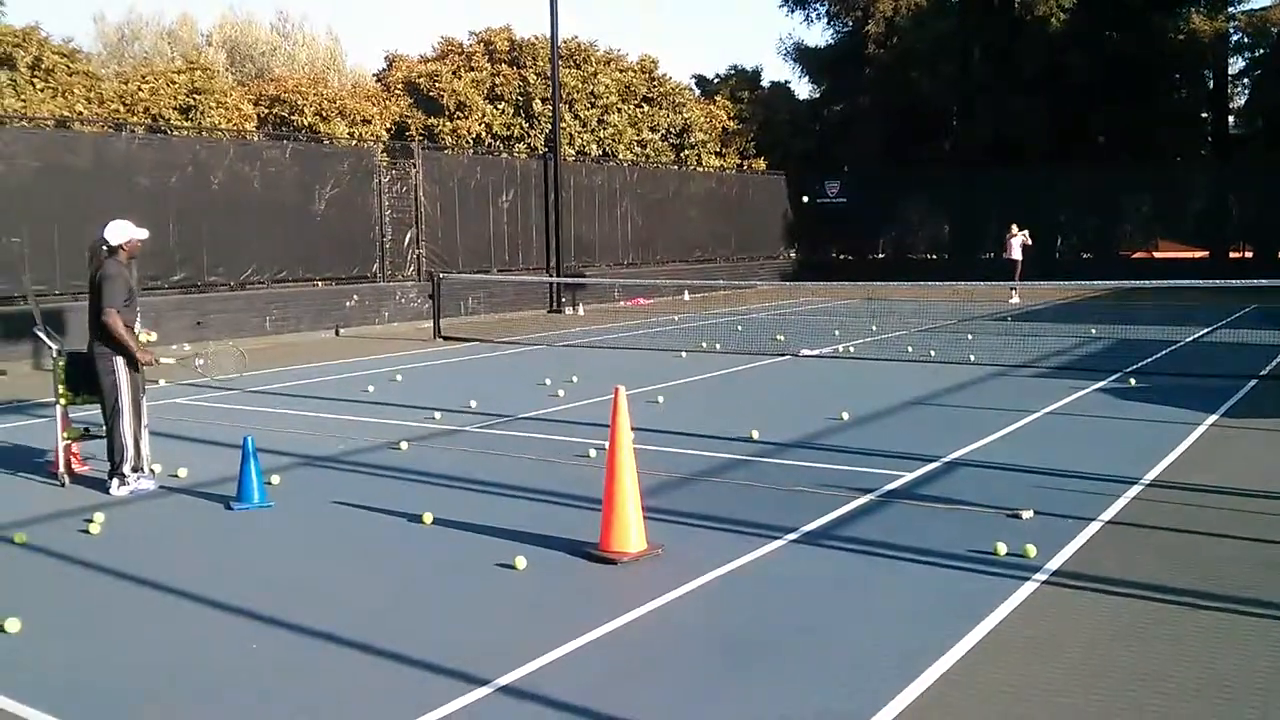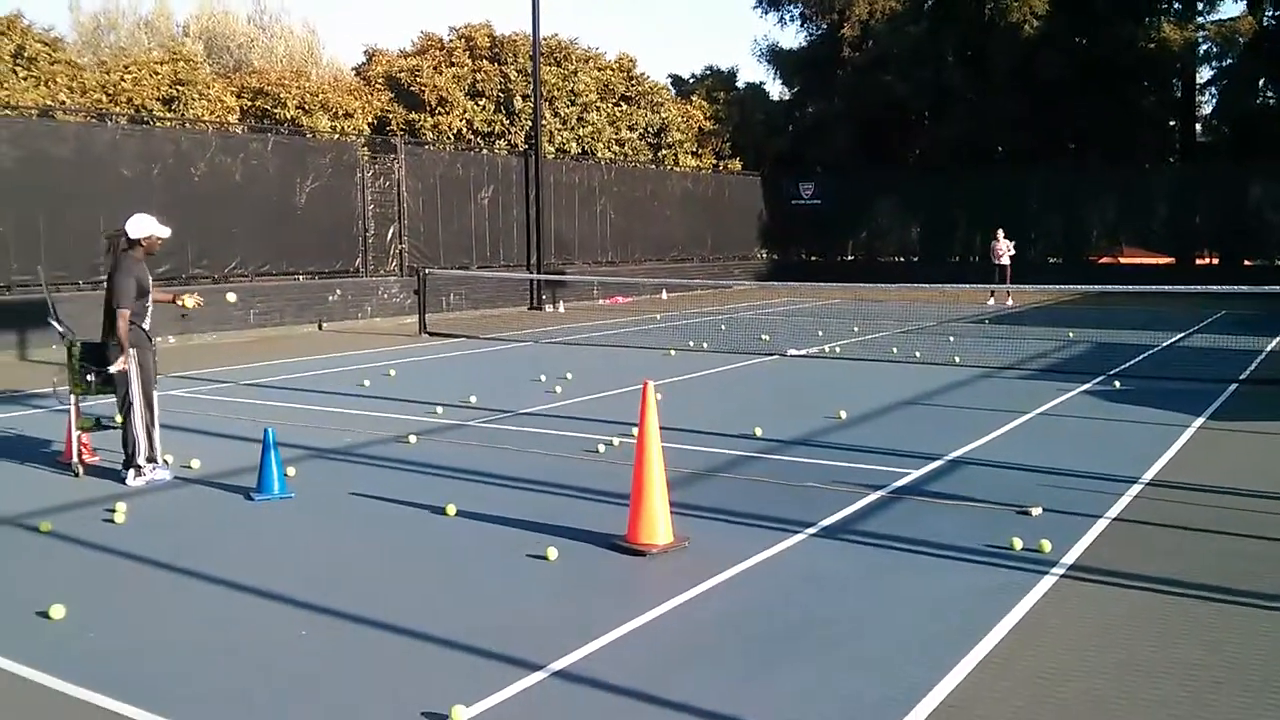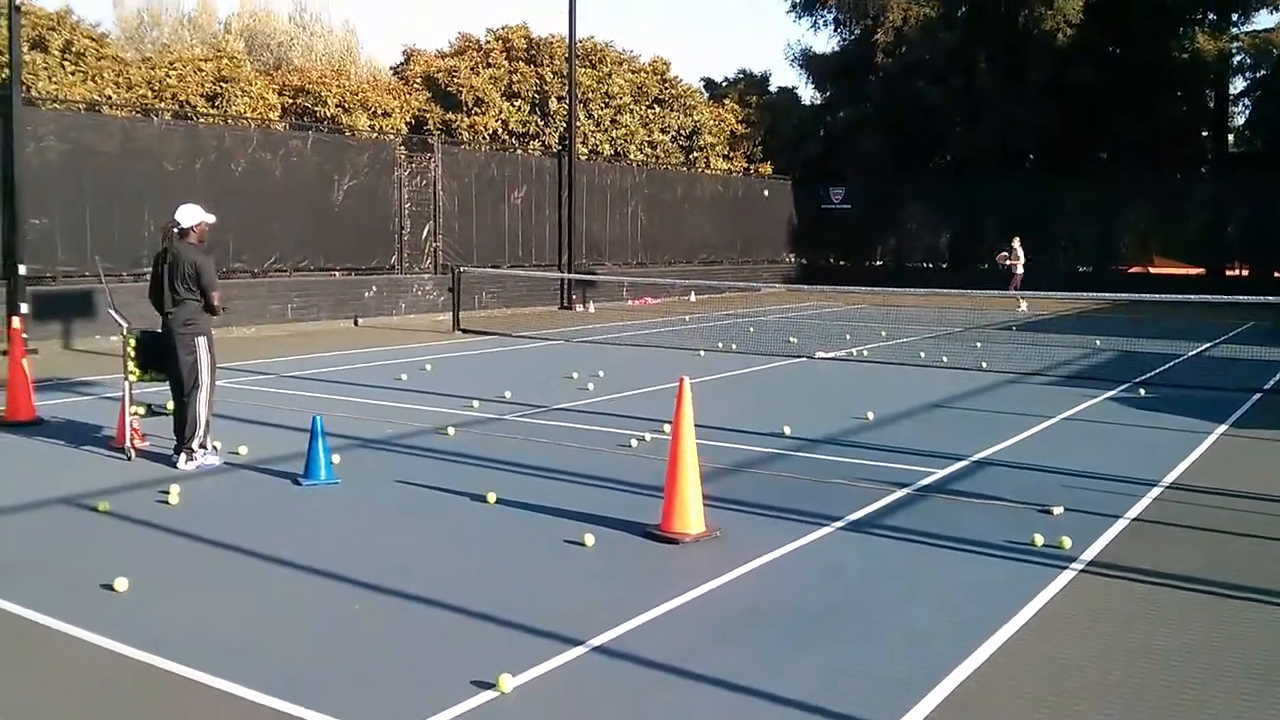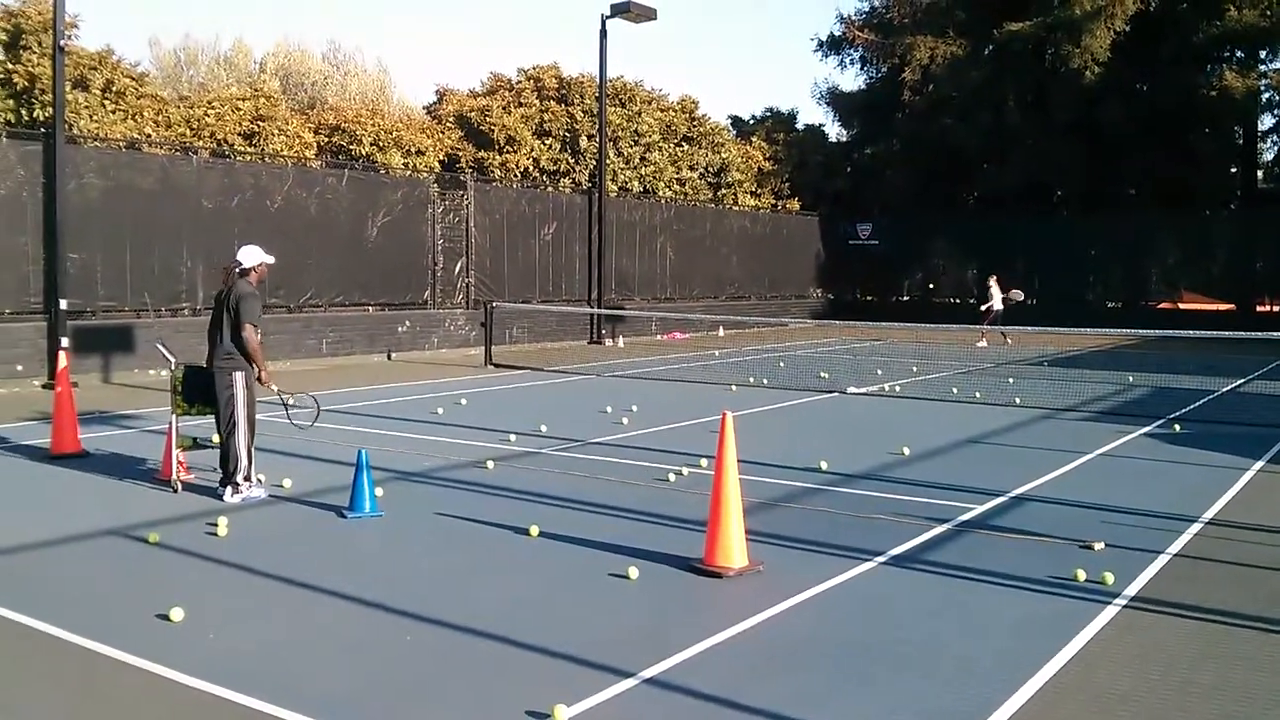
dt=1s
person 1, frame 1
left shoulder: (107, 269)
right shoulder: (115, 273)
right elbow: (109, 317)
left wrist: (134, 339)
right wrist: (137, 350)
left hip: (116, 352)
right hip: (116, 354)
left knee: (132, 413)
right knee: (124, 416)
left ankle: (133, 470)
right ankle: (122, 478)
person 1, frame 2
left shoulder: (136, 263)
right shoulder: (126, 269)
right elbow: (121, 316)
left wrist: (175, 298)
right wrist: (123, 352)
left hip: (140, 343)
right hip: (130, 346)
left knee: (145, 405)
right knee: (138, 406)
left ankle: (142, 460)
right ankle: (138, 469)
person 1, frame 3
left shoulder: (164, 255)
right shoulder: (199, 257)
left elbow: (154, 296)
right elbow: (215, 301)
right wrist: (215, 309)
left hip: (173, 330)
right hip: (194, 332)
left knee: (183, 392)
right knee: (199, 391)
left ankle: (184, 446)
right ankle: (191, 453)
person 1, frame 4
left shoulder: (227, 291)
right shoulder: (249, 294)
left elbow: (213, 330)
right elbow: (247, 334)
right wrist: (262, 367)
left hip: (220, 366)
right hip: (236, 368)
left knee: (231, 426)
right knee: (240, 427)
left ankle: (231, 479)
right ankle: (237, 486)
